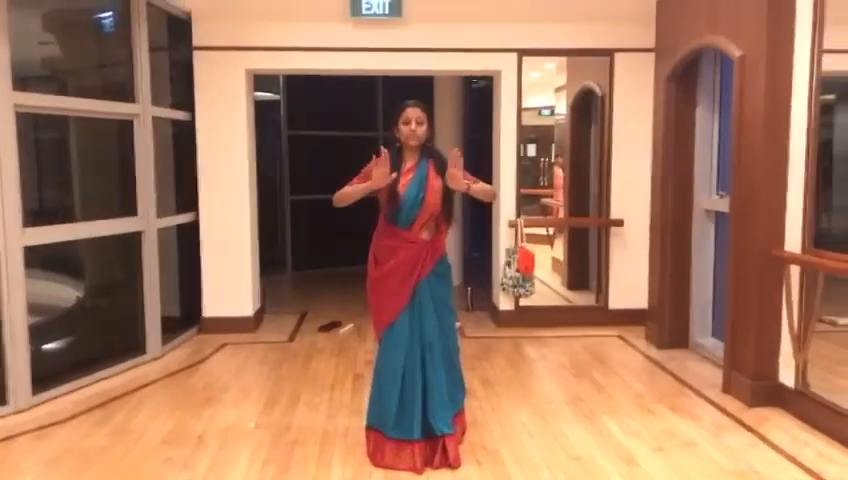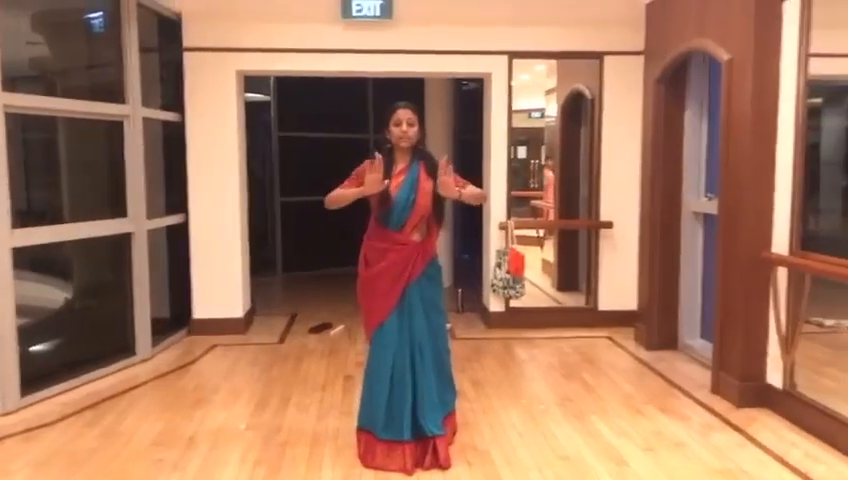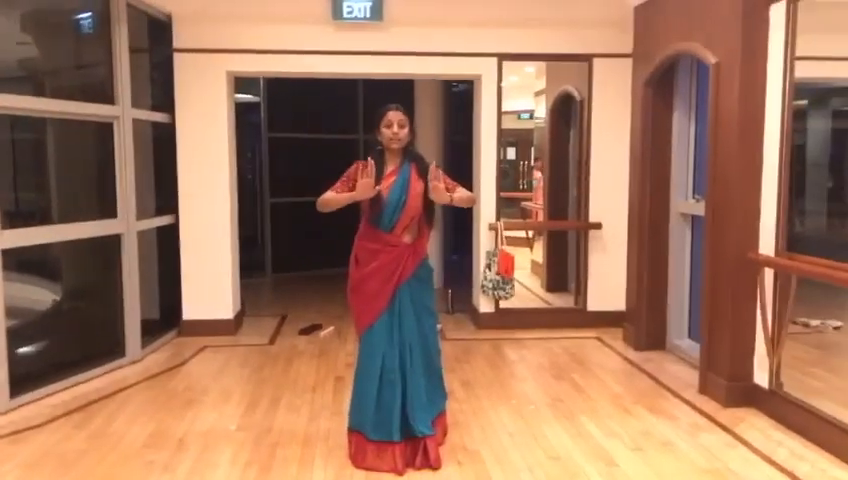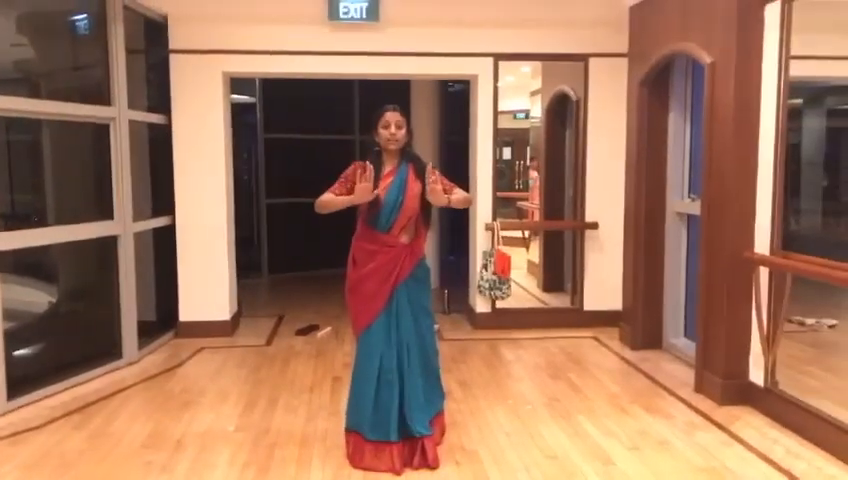
dt=0.1s
person 1, frame 1
left shoulder: (442, 166)
right shoulder: (381, 165)
left elbow: (490, 193)
right elbow: (338, 199)
left wrist: (463, 186)
right wrist: (372, 185)
left hip: (431, 267)
right hip: (391, 266)
left knee: (435, 340)
right knee: (397, 344)
left ankle: (438, 425)
right ankle: (397, 430)
person 1, frame 2
left shoulder: (433, 169)
right shoulder: (373, 168)
left elbow: (480, 196)
right elbow: (330, 201)
left wrist: (454, 192)
right wrist: (365, 190)
left hip: (421, 268)
right hip: (383, 268)
left knee: (425, 341)
right knee: (387, 346)
left ankle: (427, 426)
right ankle: (388, 430)
person 1, frame 3
left shoulder: (424, 170)
right shoulder: (363, 169)
left elbow: (469, 198)
right elbow: (322, 203)
left wrist: (445, 197)
right wrist: (356, 195)
left hip: (412, 269)
right hip: (373, 269)
left knee: (416, 343)
right knee: (377, 347)
left ankle: (418, 426)
right ankle: (378, 431)
person 1, frame 4
left shoulder: (421, 171)
right shoulder: (361, 170)
left elbow: (466, 199)
right elbow: (320, 204)
left wrist: (443, 199)
right wrist: (355, 198)
left hip: (409, 270)
right hip: (371, 270)
left knee: (413, 343)
right knee: (375, 347)
left ankle: (416, 426)
right ankle: (376, 430)
